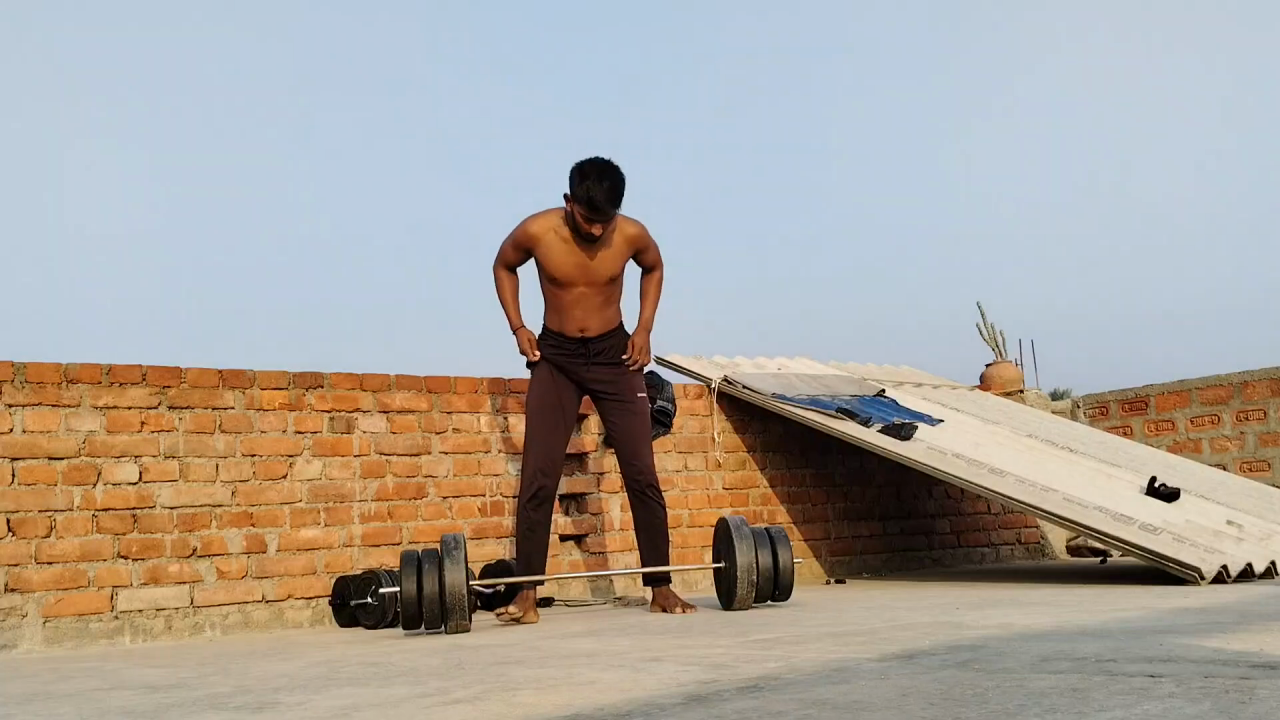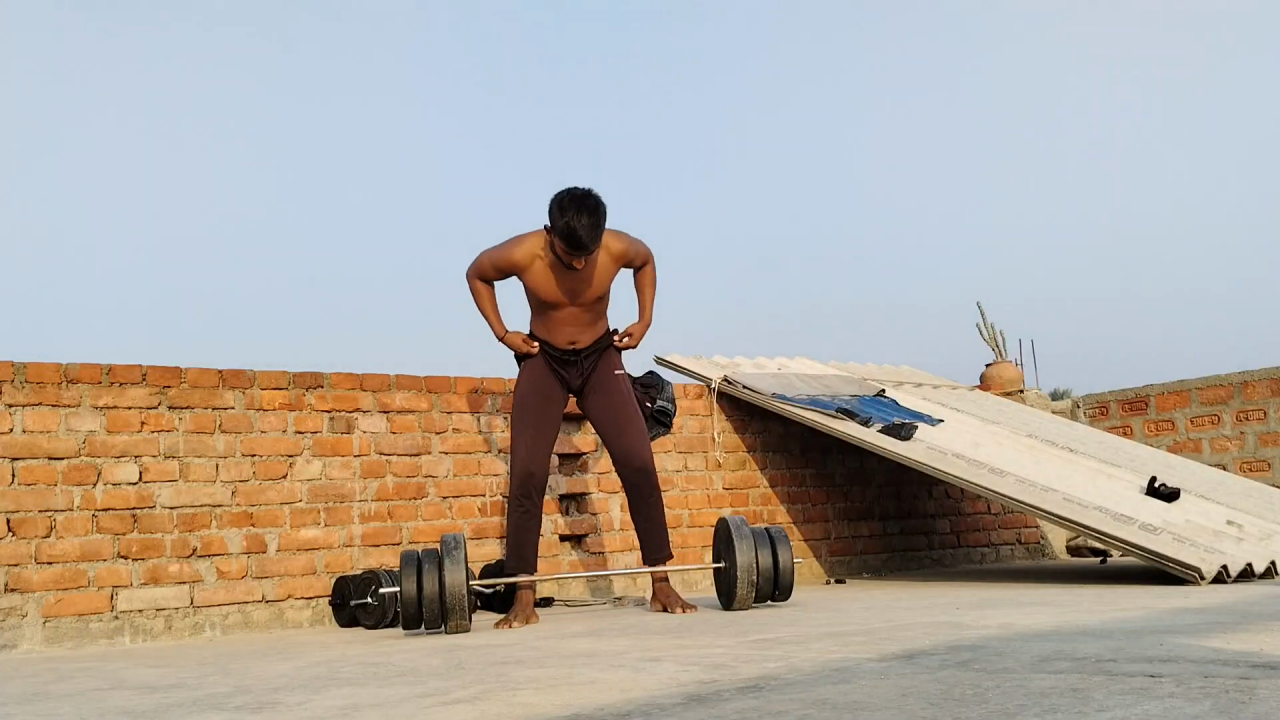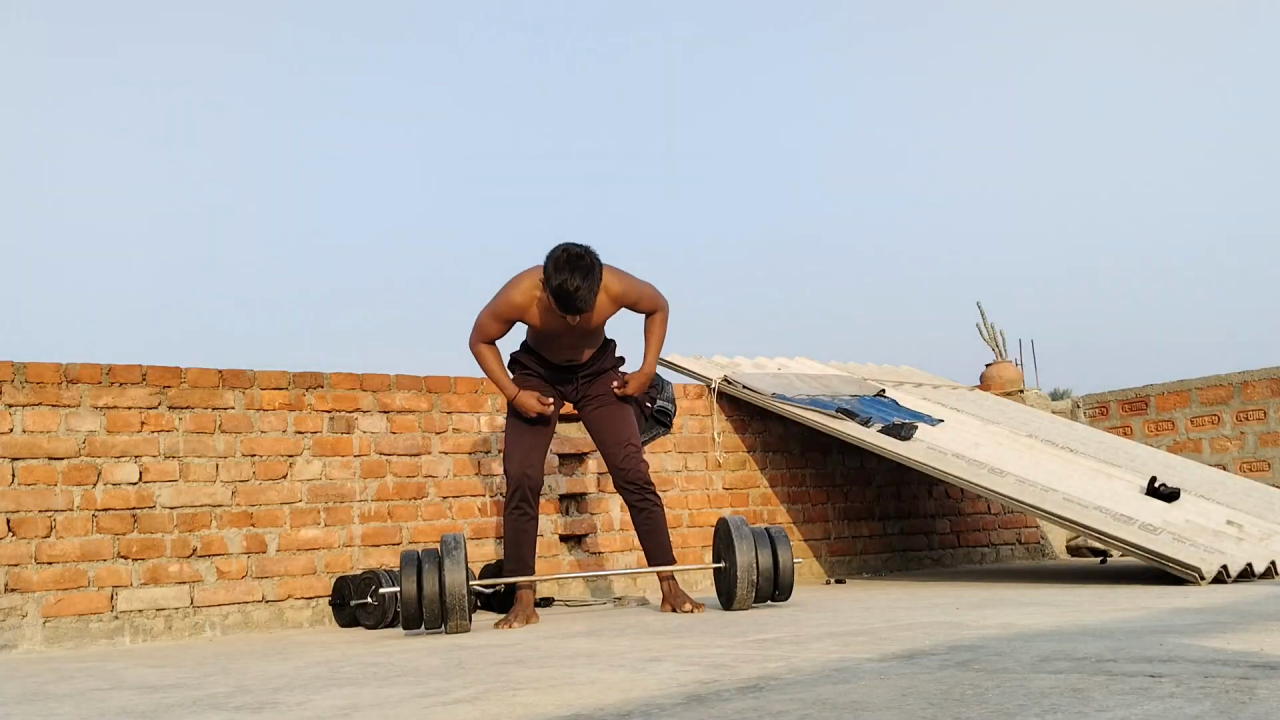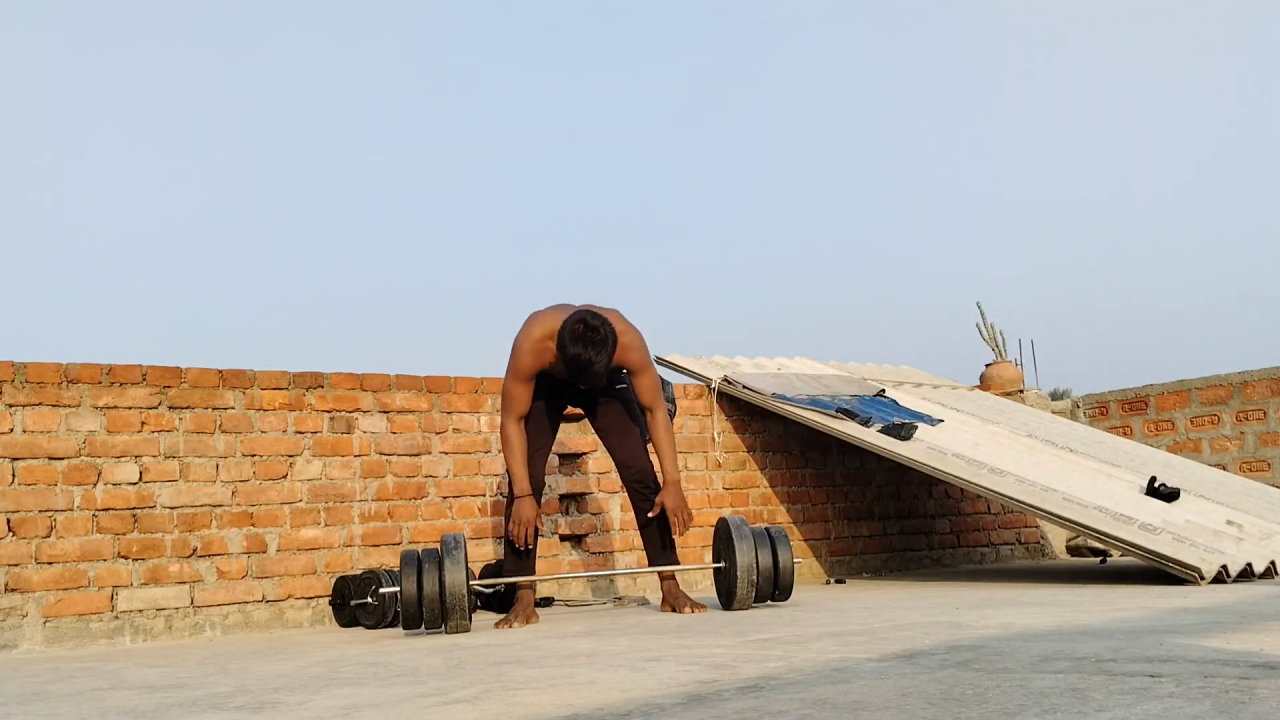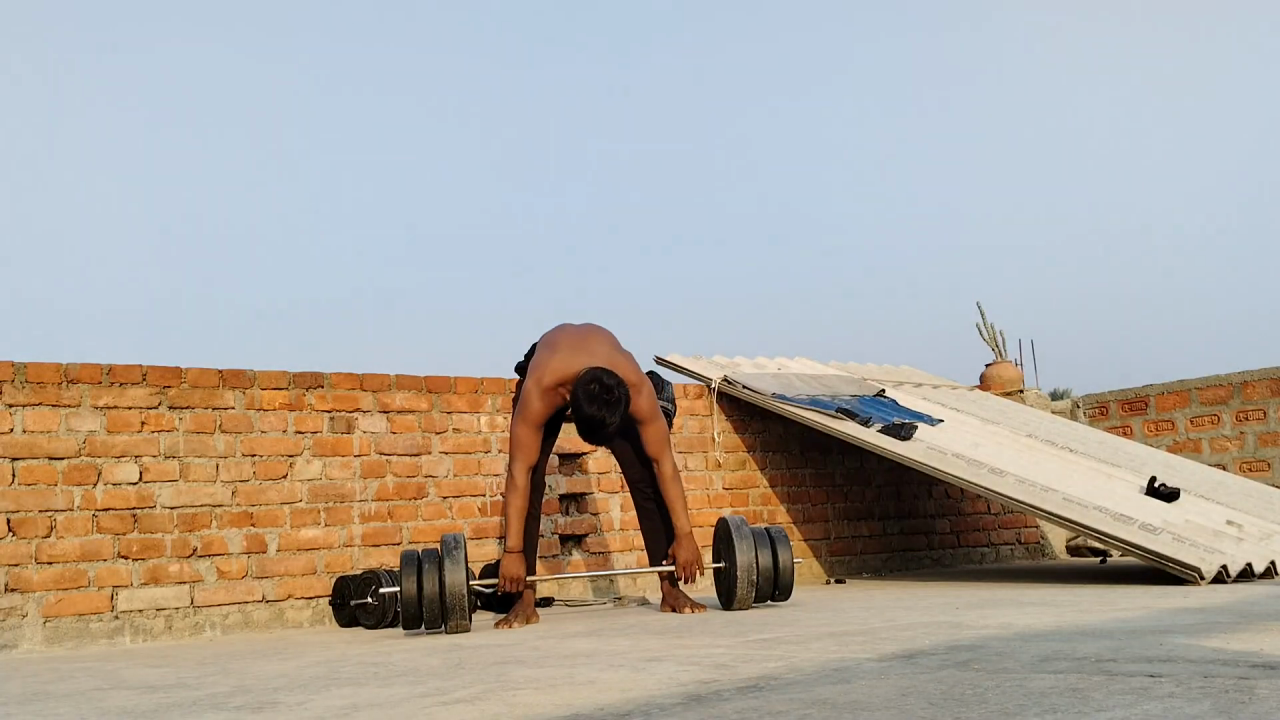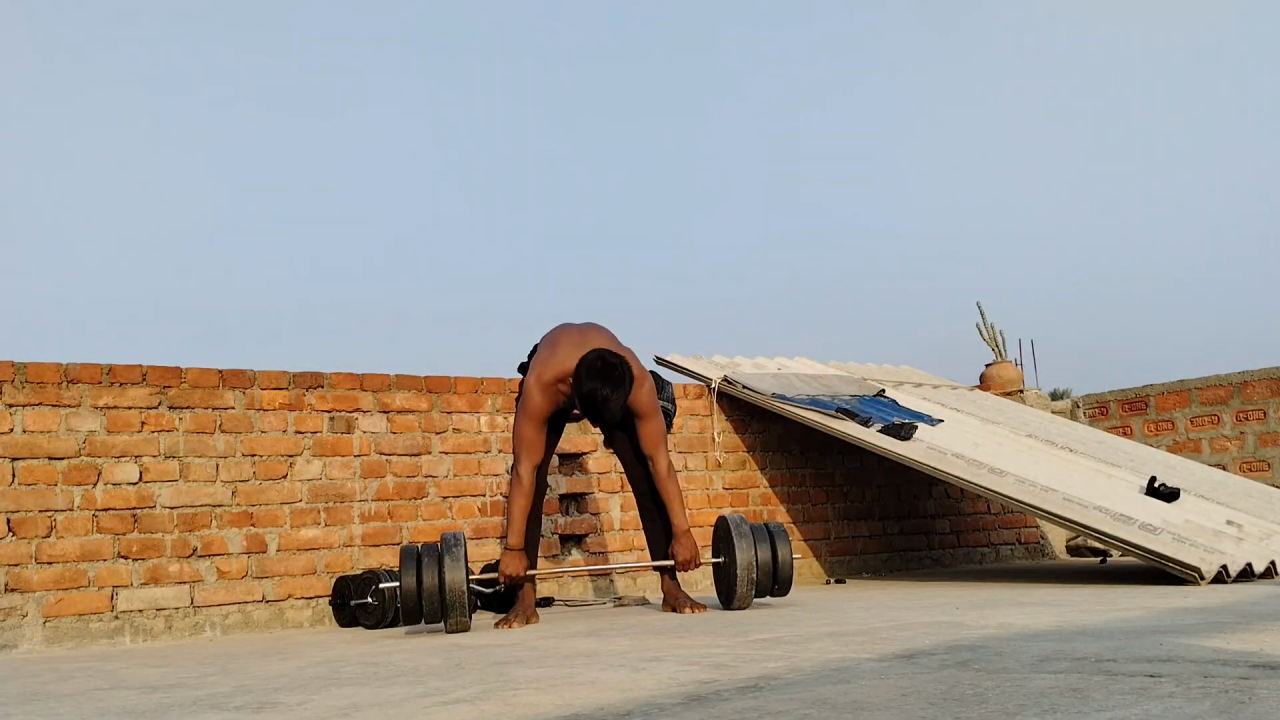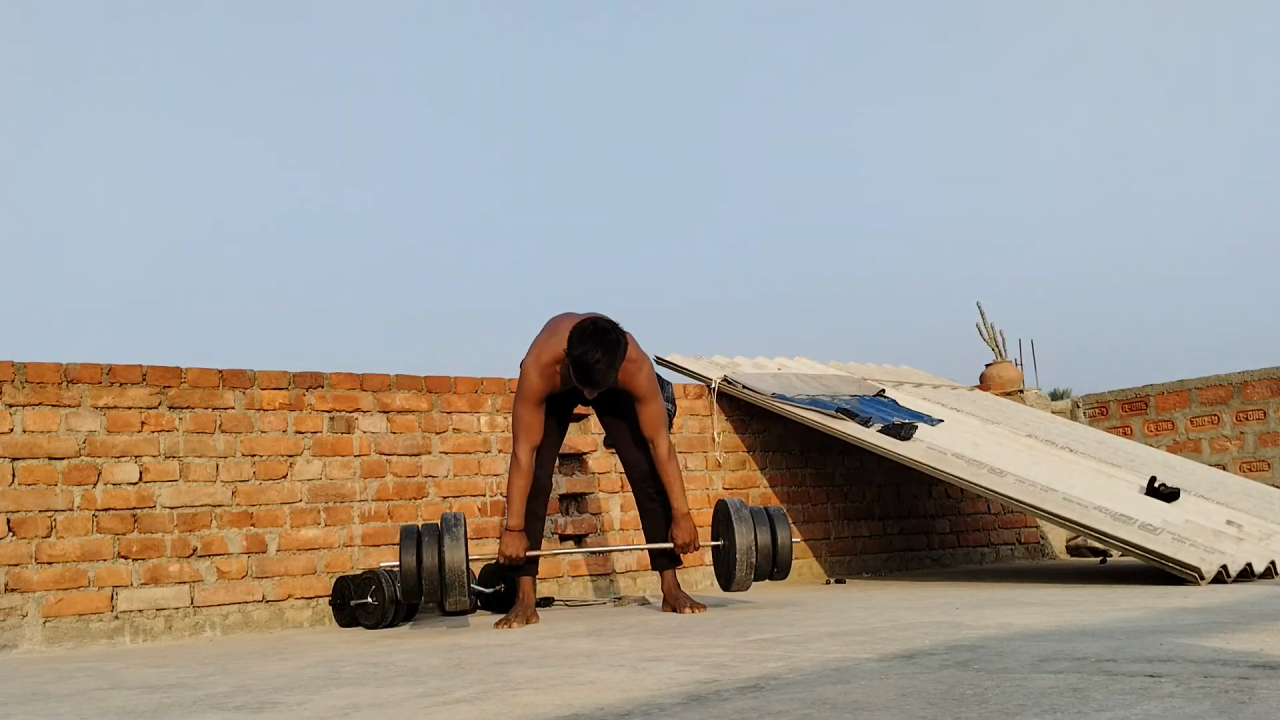
dt=0.2s
person 1, frame 1
left shoulder: (632, 234)
right shoulder: (535, 231)
left elbow: (654, 269)
right elbow: (503, 267)
left wrist: (644, 328)
right wrist: (518, 328)
left hip: (614, 355)
right hip: (554, 358)
left knee: (641, 474)
right knee: (539, 474)
left ankle: (661, 588)
right ankle: (528, 592)
person 1, frame 2
left shoulder: (618, 248)
right shoulder: (520, 254)
left elbow: (647, 261)
right elbow: (476, 274)
left wrist: (644, 319)
right wrist: (502, 332)
left hip: (600, 356)
right hip: (543, 361)
left knee: (638, 462)
right knee: (527, 472)
left ankle: (661, 583)
right ankle: (524, 596)
person 1, frame 3
left shoulder: (616, 287)
right shoulder: (520, 295)
left elbow: (658, 306)
right elbow: (480, 340)
left wrist: (647, 370)
right wrist: (513, 393)
left hip: (598, 370)
right hip: (537, 375)
left knee: (632, 470)
right knee: (522, 478)
left ankle: (670, 587)
right ankle: (523, 600)
person 1, frame 4
left shoulder: (625, 339)
right shoulder: (534, 343)
left elbow: (655, 409)
right elbow: (512, 418)
left wrist: (673, 485)
right wrist: (523, 495)
left hip: (607, 385)
right hip: (545, 384)
left knee: (639, 468)
right knee: (528, 488)
left ankle: (670, 588)
right ankle: (524, 599)
person 1, frame 5
left shoulder: (636, 388)
right shoulder: (540, 388)
left elbow: (663, 462)
right elbow: (519, 471)
left wrist: (684, 536)
right wrist: (514, 551)
right hip: (554, 380)
left knee: (642, 471)
right knee: (529, 478)
left ankle: (670, 588)
right ankle: (525, 600)
person 1, frame 6
left shoulder: (639, 384)
right shoulder: (542, 386)
left elbow: (659, 461)
right elbow: (525, 470)
left wrist: (682, 532)
right wrist: (514, 547)
left hip: (612, 377)
right hip: (554, 374)
left knee: (644, 472)
right knee: (534, 474)
left ankle: (671, 588)
right ankle: (525, 599)
person 1, frame 7
left shoulder: (637, 367)
right shoulder: (540, 367)
left elbow: (660, 444)
right elbow: (524, 452)
left wrist: (682, 515)
right wrist: (513, 528)
left hip: (614, 383)
right hip: (555, 383)
left knee: (646, 470)
right knee: (537, 477)
left ankle: (671, 588)
right ankle: (525, 599)
